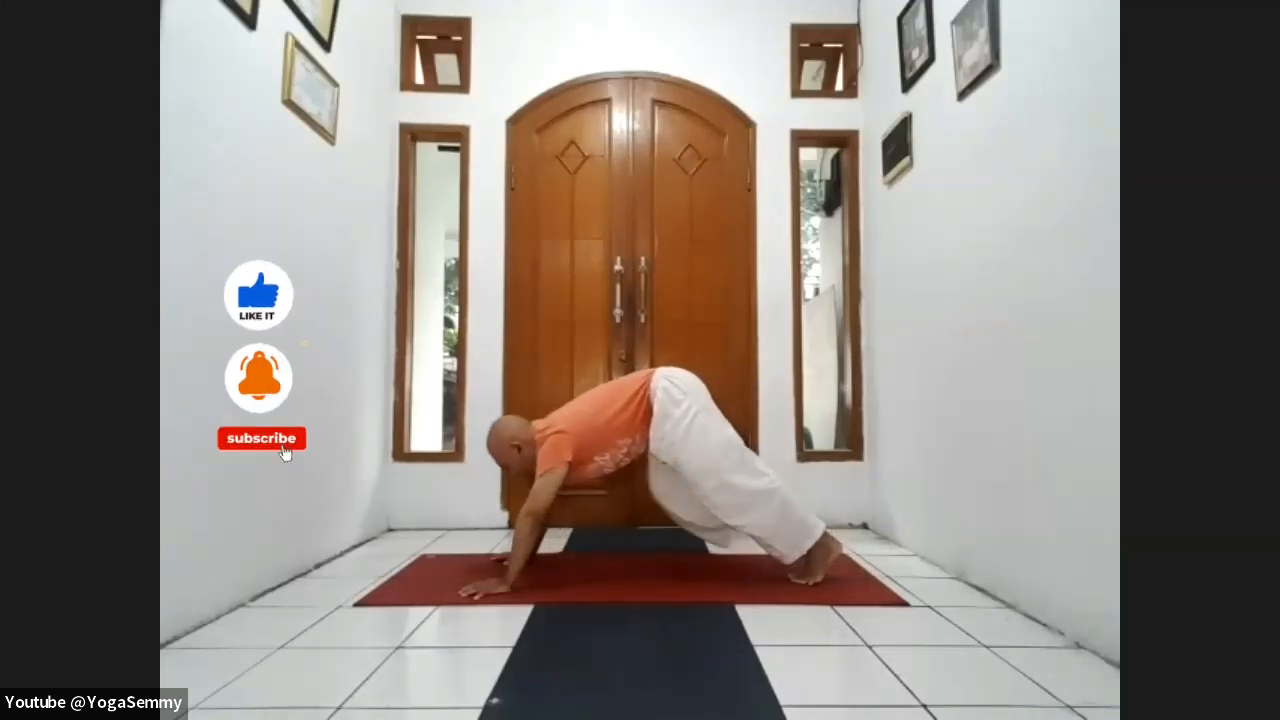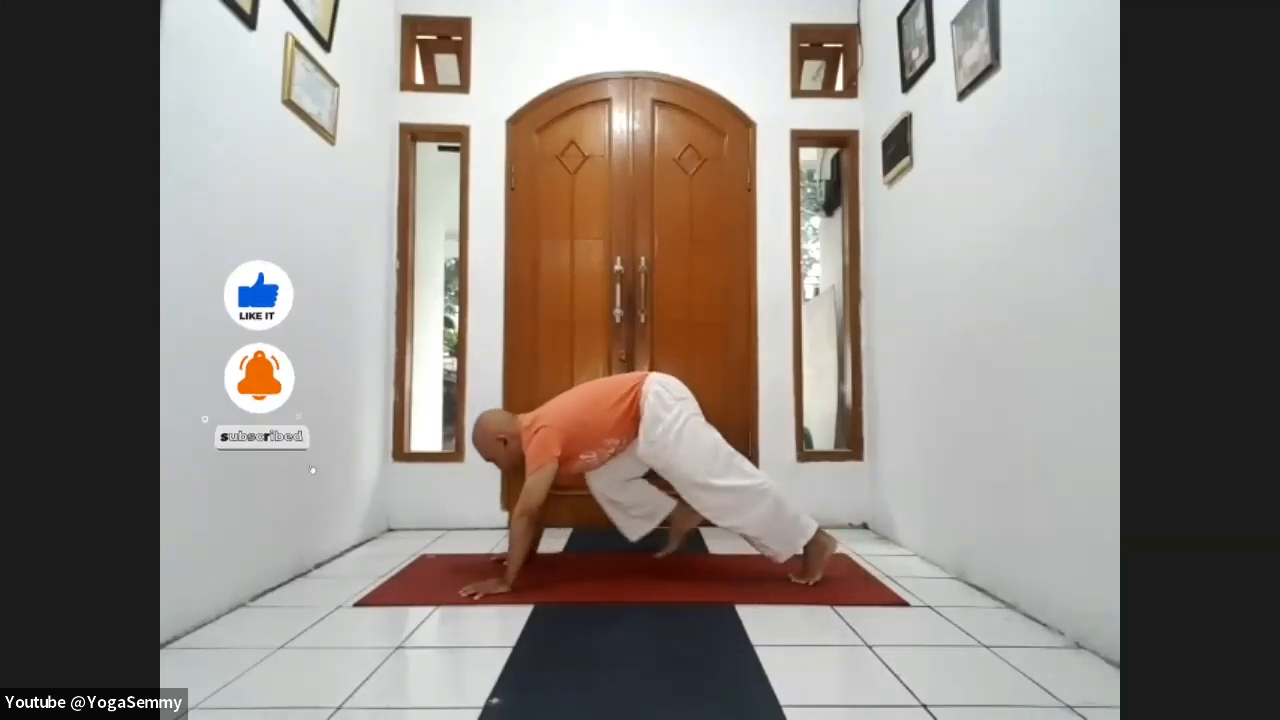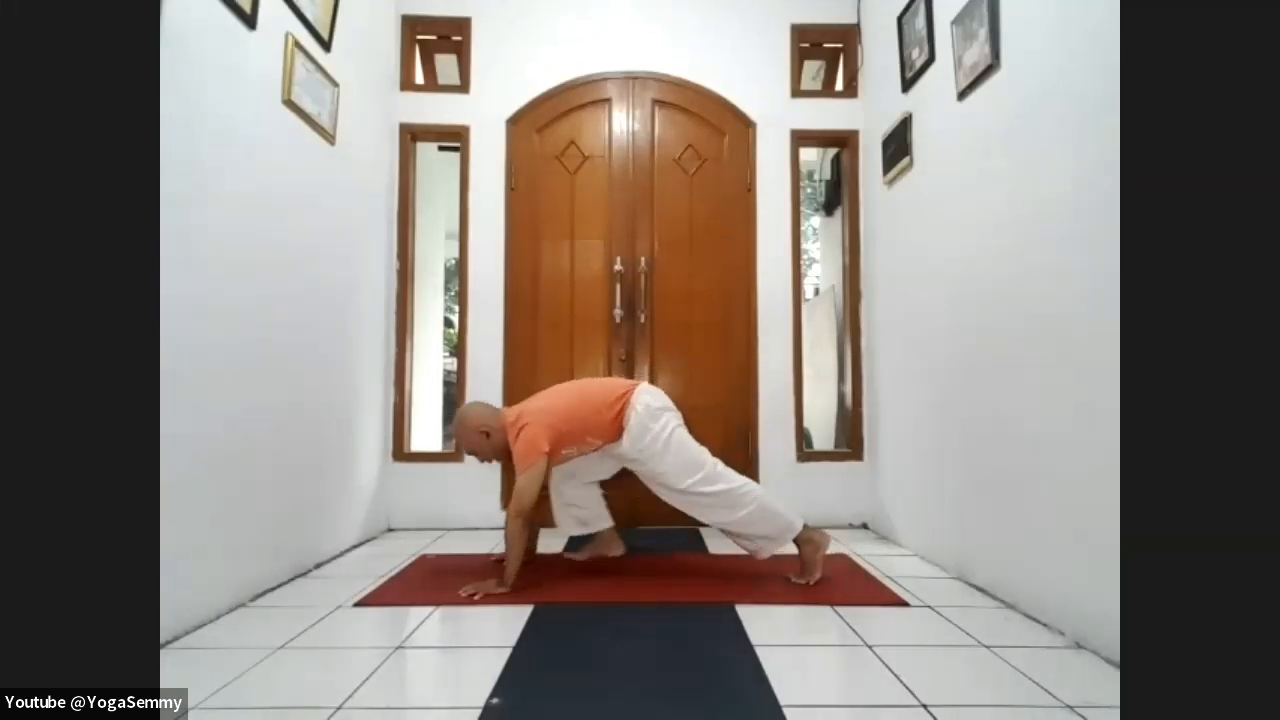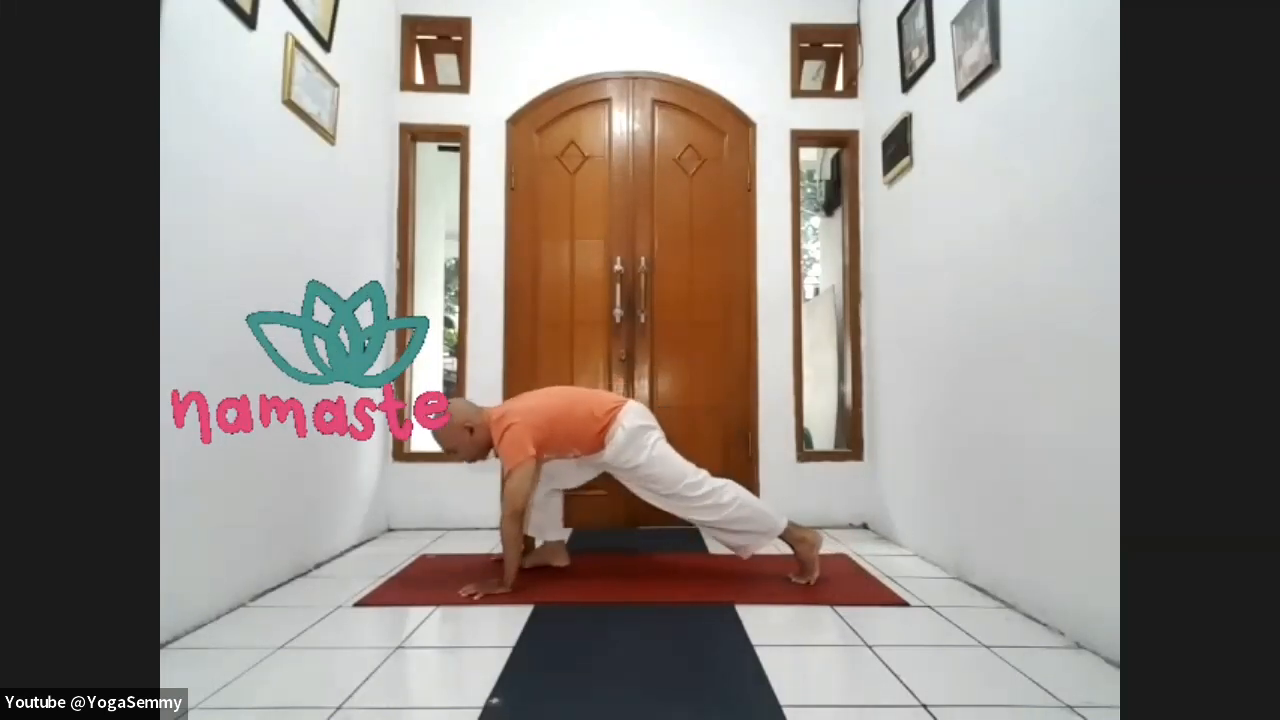
dt=0.5s
person 1, frame 1
left shoulder: (553, 442)
right shoulder: (548, 436)
left elbow: (531, 514)
right elbow: (539, 513)
left wrist: (506, 580)
right wrist: (524, 555)
left hip: (669, 398)
right hip: (666, 399)
left knee: (729, 480)
right knee: (671, 489)
left ankle: (818, 544)
person 1, frame 2
left shoulder: (540, 436)
right shoulder: (535, 430)
left elbow: (525, 511)
right elbow: (533, 509)
left wrist: (505, 580)
right wrist: (525, 553)
left hip: (657, 405)
right hip: (645, 409)
left knee: (719, 480)
right knee: (604, 477)
left ankle: (813, 541)
right ankle: (679, 518)
person 1, frame 3
left shoulder: (526, 431)
right shoulder: (519, 421)
left elbow: (519, 511)
right elbow: (525, 505)
left wrist: (505, 580)
right wrist: (523, 550)
left hip: (640, 416)
right hip: (626, 417)
left knee: (705, 485)
right knee: (566, 473)
left ankle: (806, 538)
right ankle: (607, 540)
person 1, frame 4
left shoulder: (510, 430)
right shoulder: (501, 420)
left elbow: (513, 511)
right elbow: (519, 499)
left wrist: (505, 580)
right wrist: (518, 550)
left hip: (623, 433)
right hip: (600, 436)
left knee: (695, 491)
right knee: (540, 476)
left ankle: (799, 538)
right ankle: (553, 547)
